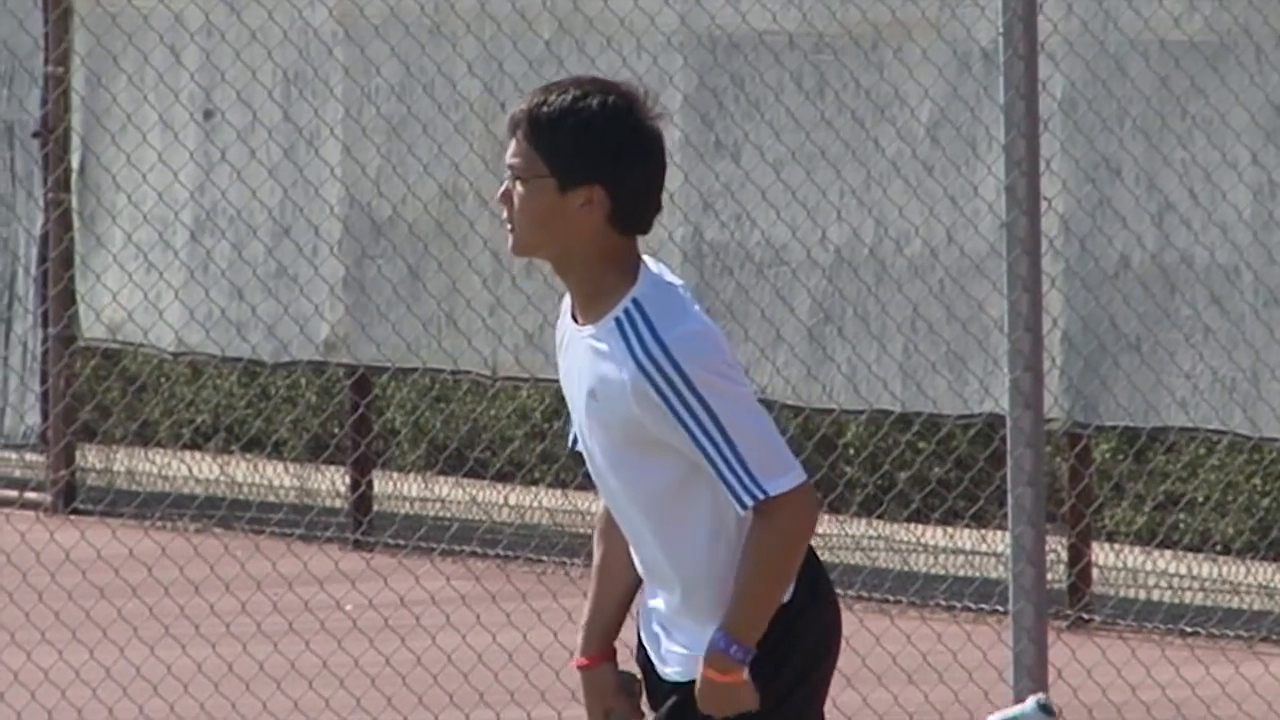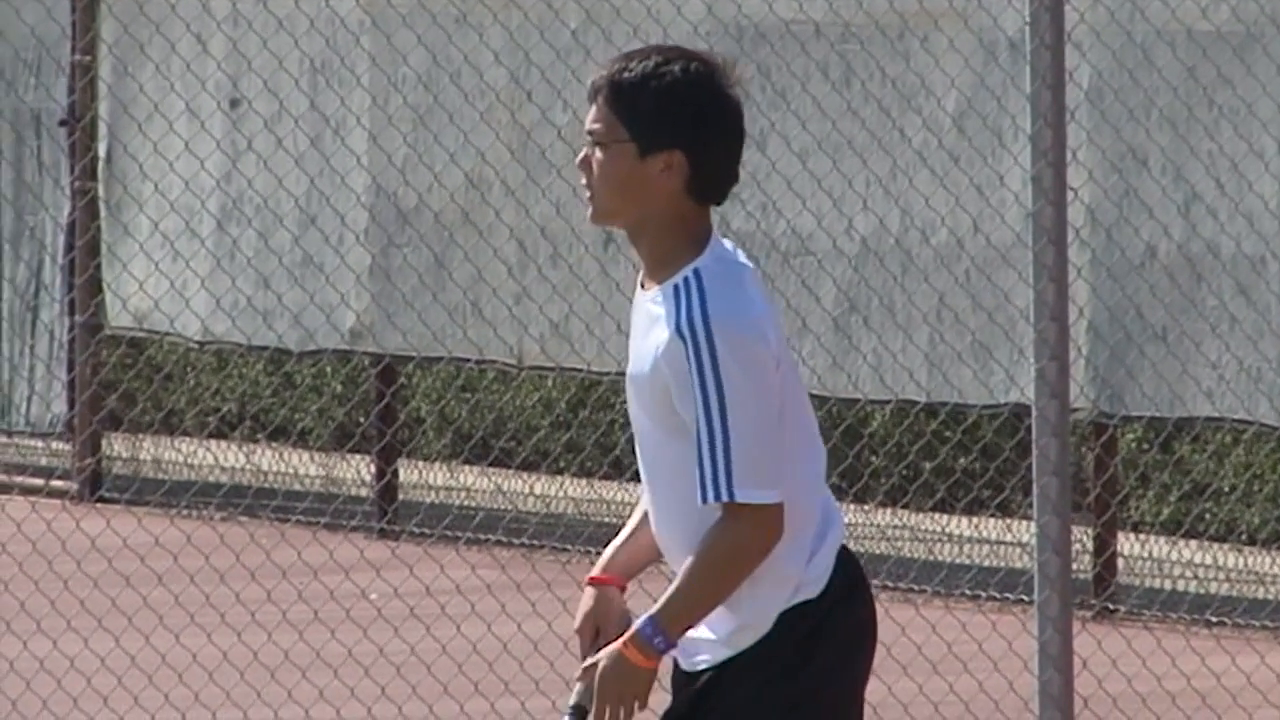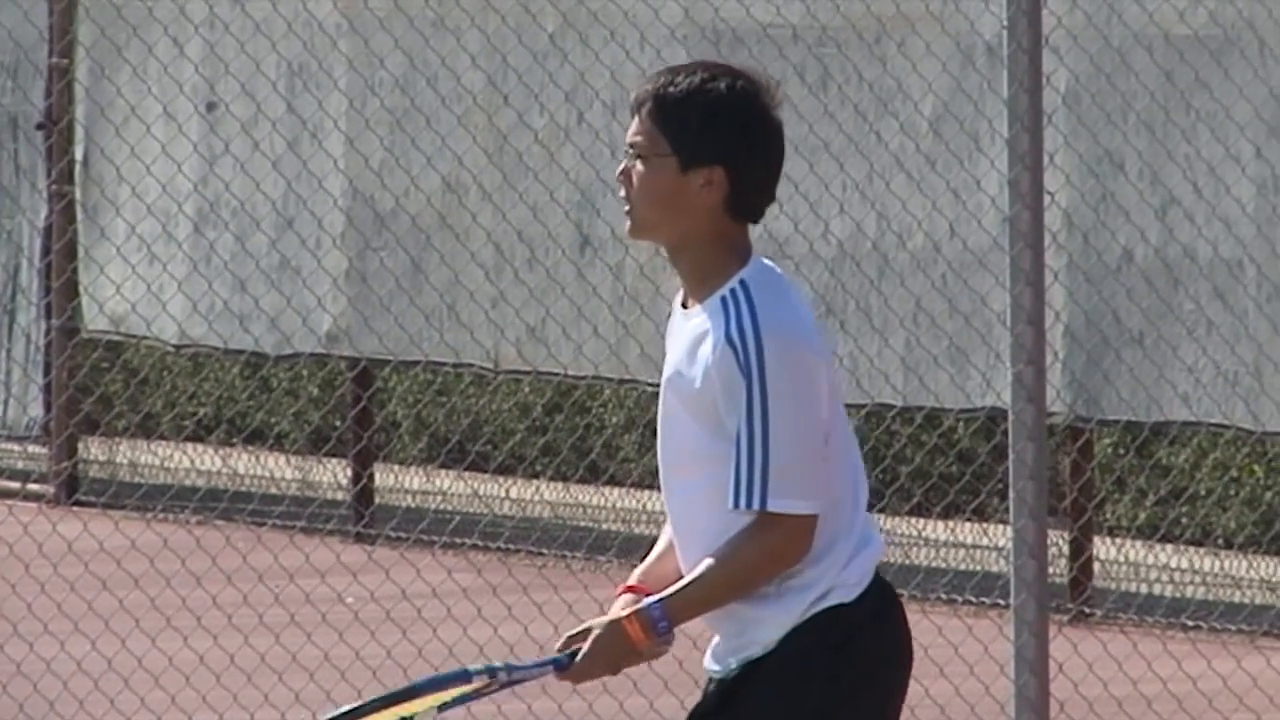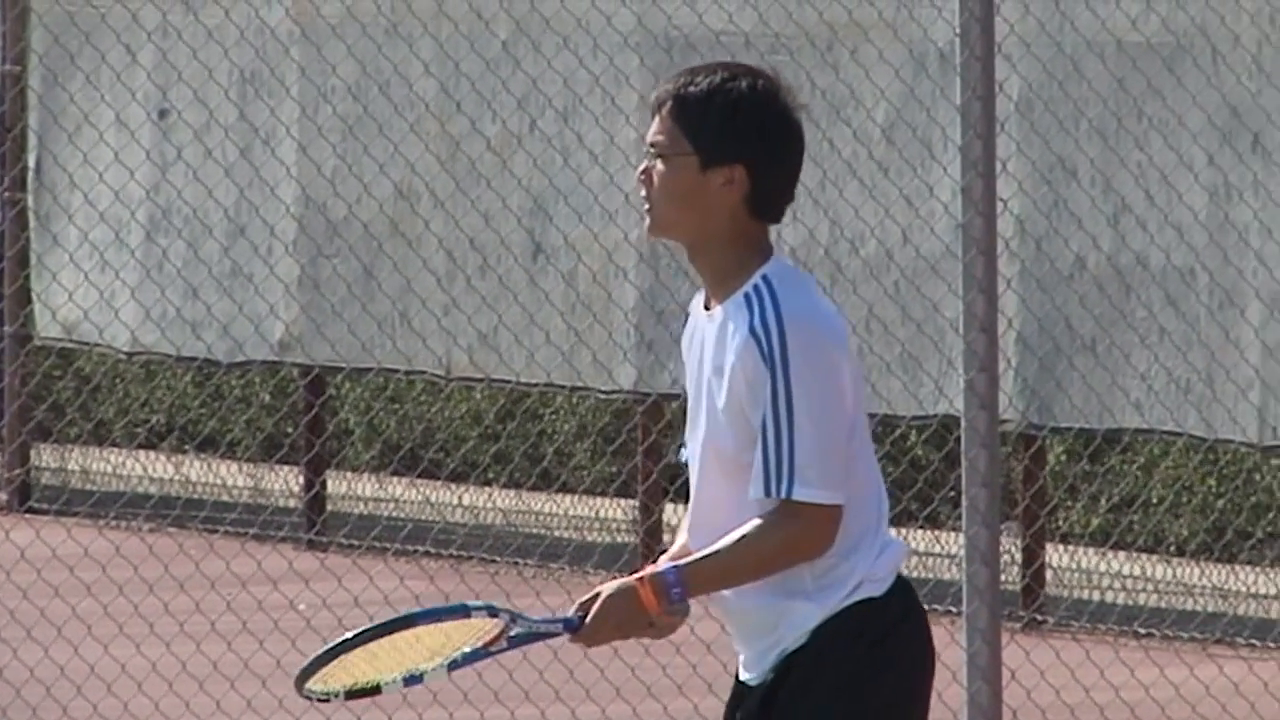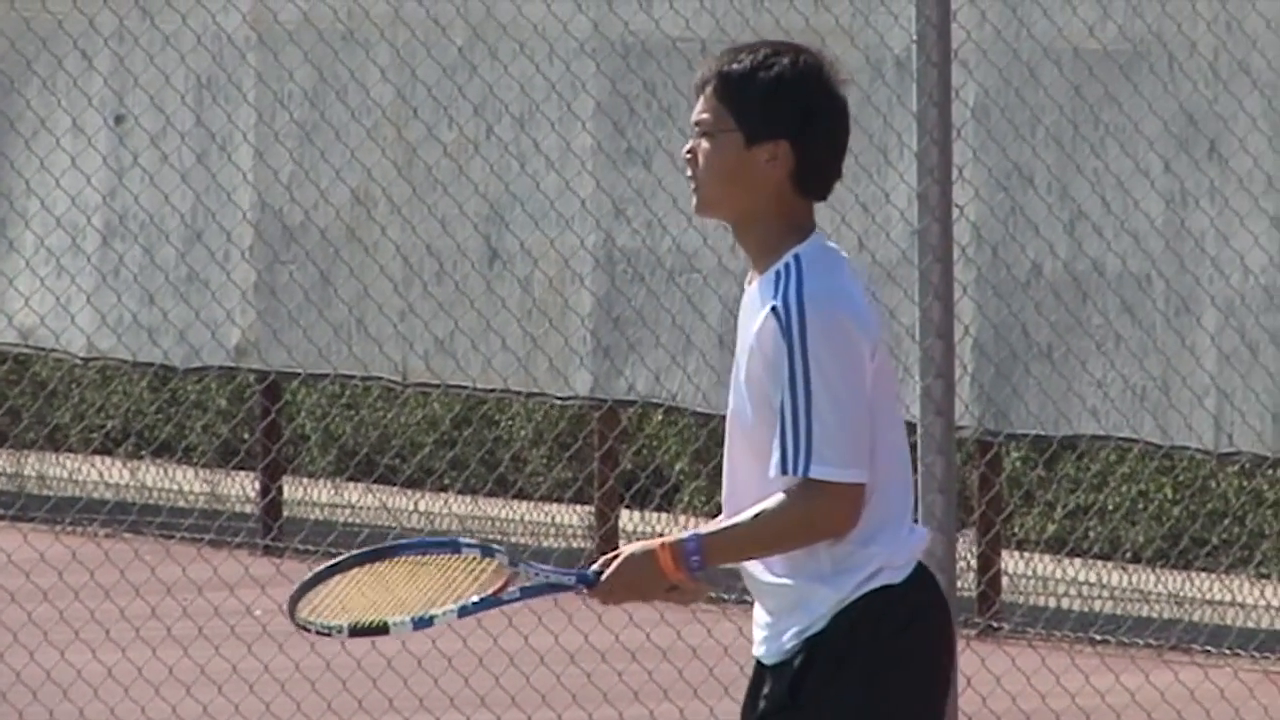
dt=0.7s
person 1, frame 1
left shoulder: (660, 347)
right shoulder: (581, 320)
left elbow: (788, 506)
left wrist: (728, 659)
right wrist: (595, 648)
left hip: (759, 637)
right hip: (679, 629)
person 1, frame 2
left shoulder: (708, 319)
right shoulder: (666, 290)
left elbow: (753, 519)
left wrist: (642, 645)
right wrist: (611, 574)
left hip: (784, 635)
right hip: (750, 626)
person 1, frame 3
left shoulder: (758, 333)
right shoulder: (695, 312)
left elbow: (783, 531)
left wrist: (647, 621)
right wrist: (642, 591)
left hip: (820, 651)
right hip: (773, 647)
person 1, frame 4
left shoulder: (782, 327)
right shoulder: (709, 316)
left elbow: (805, 522)
left wrist: (659, 587)
right wrist: (669, 573)
left hip: (848, 651)
right hip: (784, 650)
person 1, frame 5
left shoulder: (805, 306)
right shoulder: (778, 290)
left elbow: (828, 503)
left wrist: (677, 556)
right wrist: (696, 552)
left hip: (864, 638)
right hip: (811, 632)
